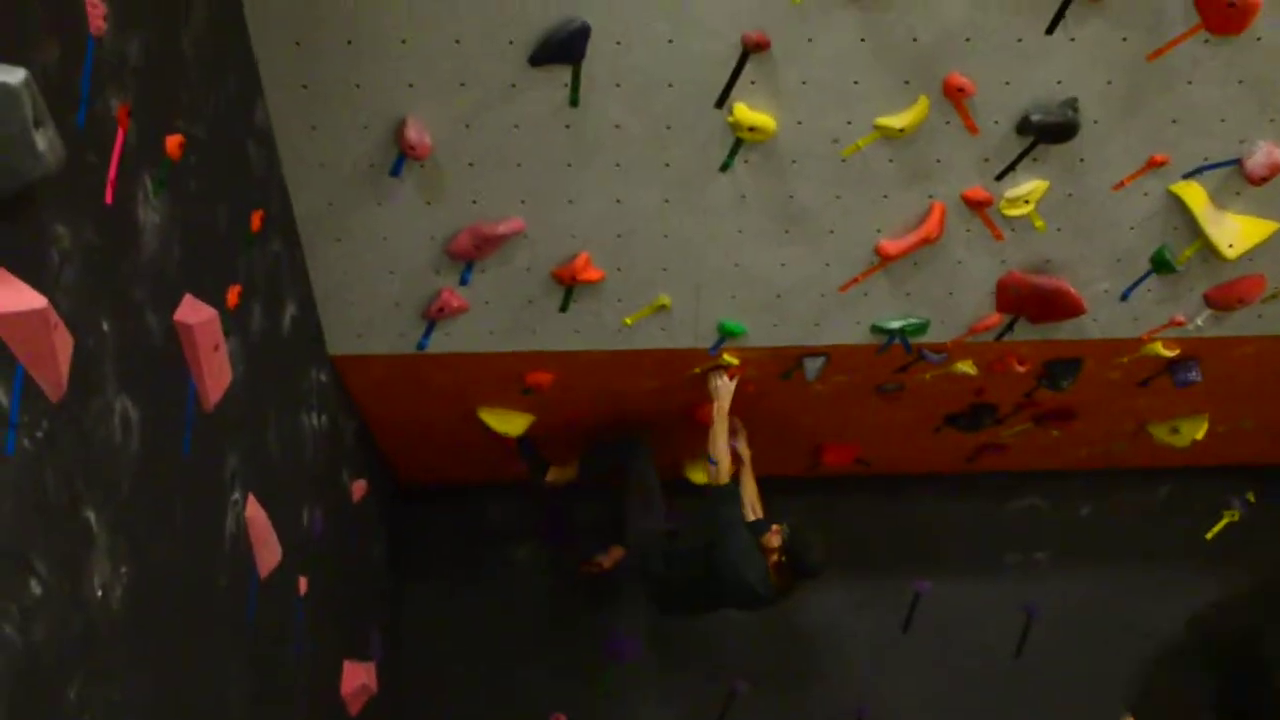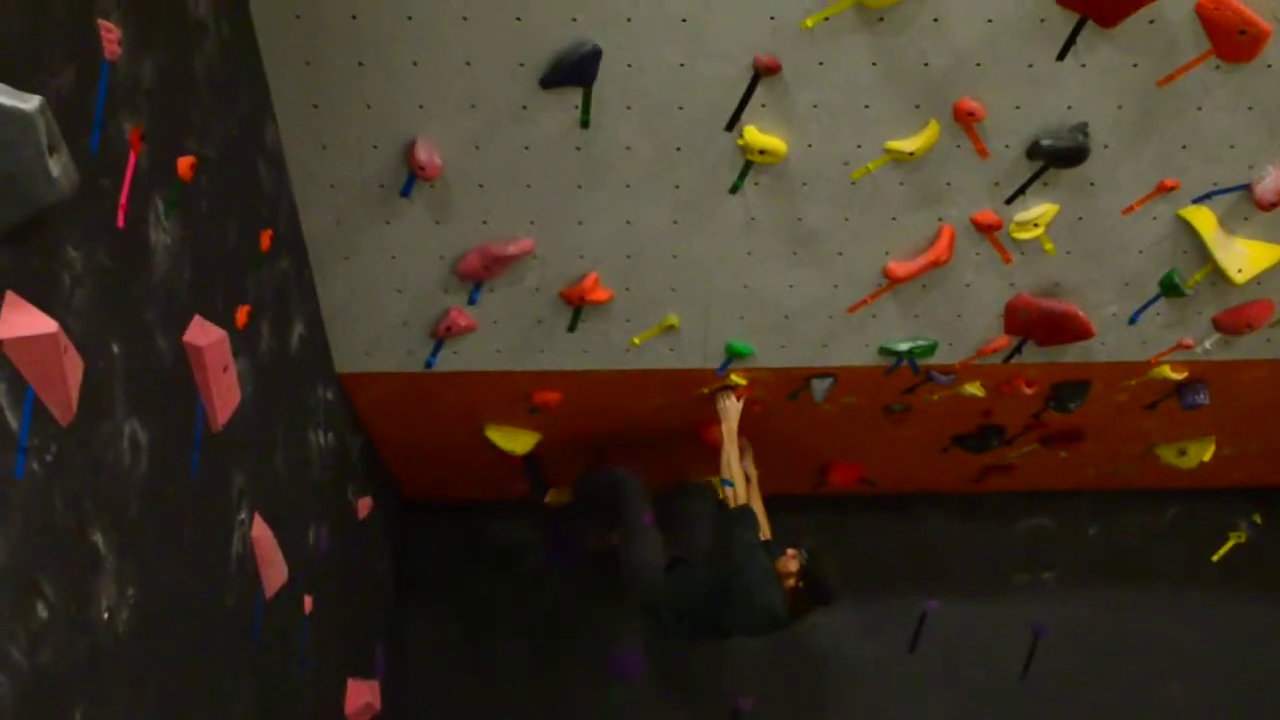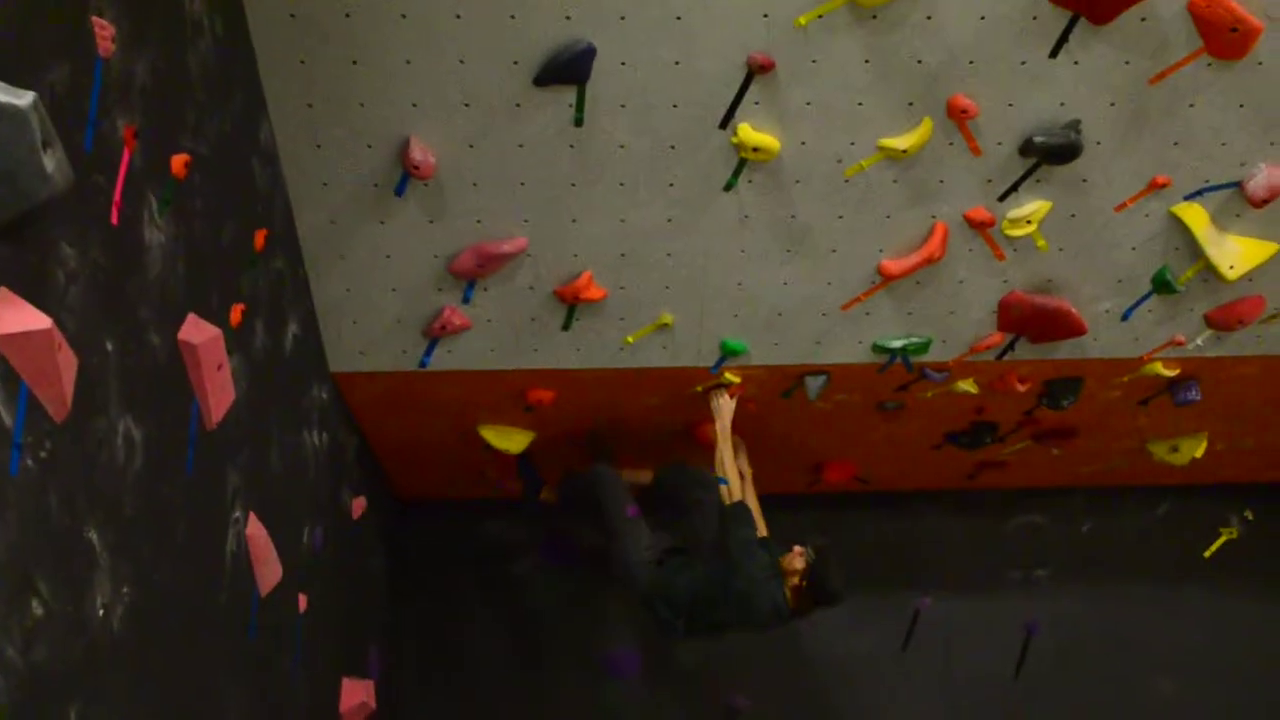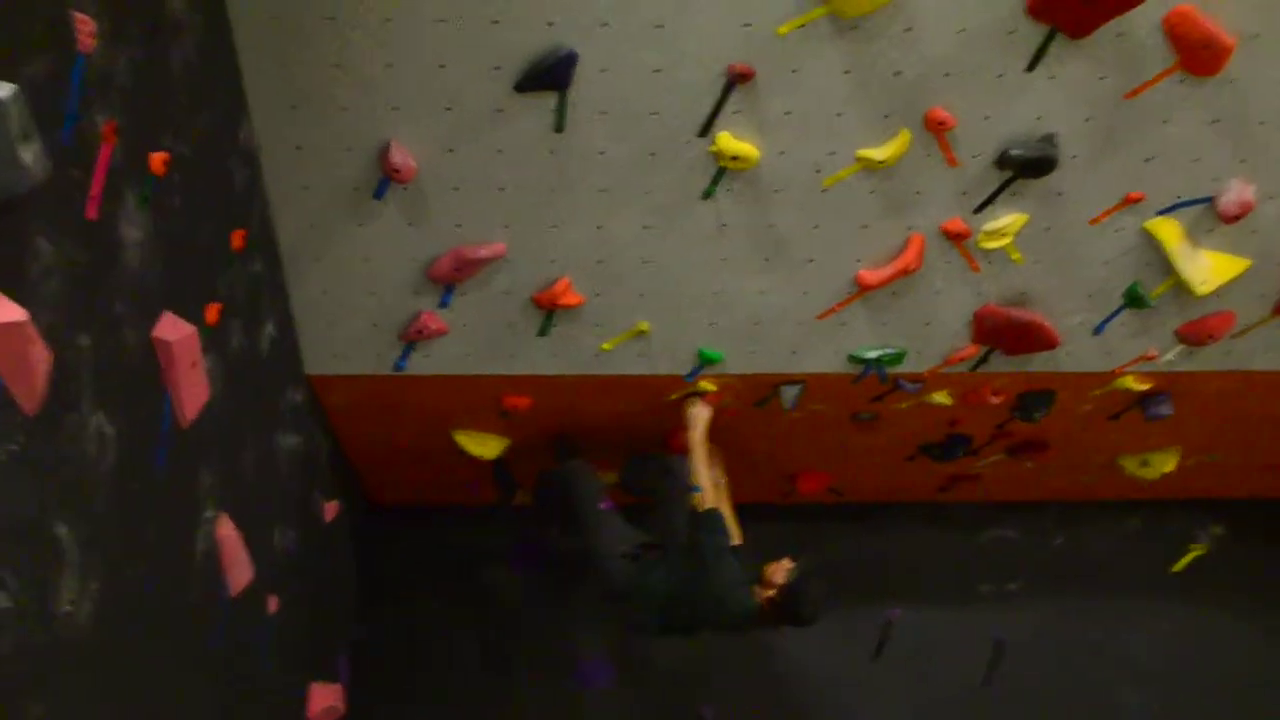
dt=0.3s
person 1, frame 1
left shoulder: (739, 562)
right shoulder: (767, 577)
left elbow: (720, 477)
right elbow: (753, 514)
left wrist: (721, 405)
right wrist: (744, 455)
left hip: (655, 564)
right hip: (675, 552)
left knee: (633, 453)
left ankle: (550, 474)
right ankle: (617, 553)
person 1, frame 2
left shoulder: (758, 590)
right shoulder: (779, 603)
left elbow: (737, 503)
right elbow: (763, 537)
left wrist: (730, 427)
right wrist: (752, 475)
left hip: (662, 589)
right hip: (692, 575)
left knee: (623, 482)
right knee: (700, 493)
right ankle: (621, 535)
person 1, frame 3
left shoulder: (756, 588)
right shoulder: (772, 580)
left elbow: (734, 503)
right elbow: (759, 535)
left wrist: (723, 426)
right wrist: (745, 473)
left hip: (656, 574)
right hip: (689, 560)
left knee: (602, 480)
left ankle: (553, 494)
right ankle: (622, 477)
person 1, frame 4
left shoulder: (727, 592)
right shoulder: (749, 589)
left elbow: (705, 507)
right elbow: (734, 544)
left wrist: (697, 433)
right wrist: (720, 483)
left hip: (632, 569)
right hip: (666, 558)
left knee: (577, 474)
right knee: (676, 469)
left ankle: (531, 496)
